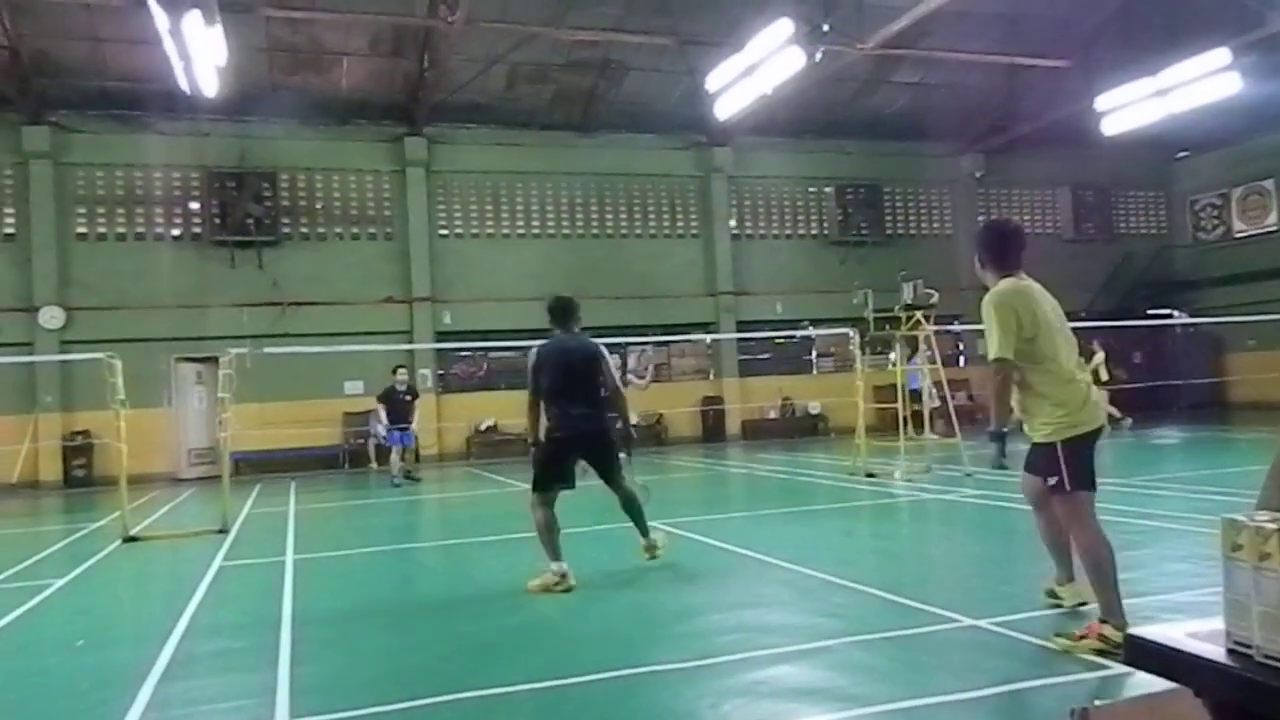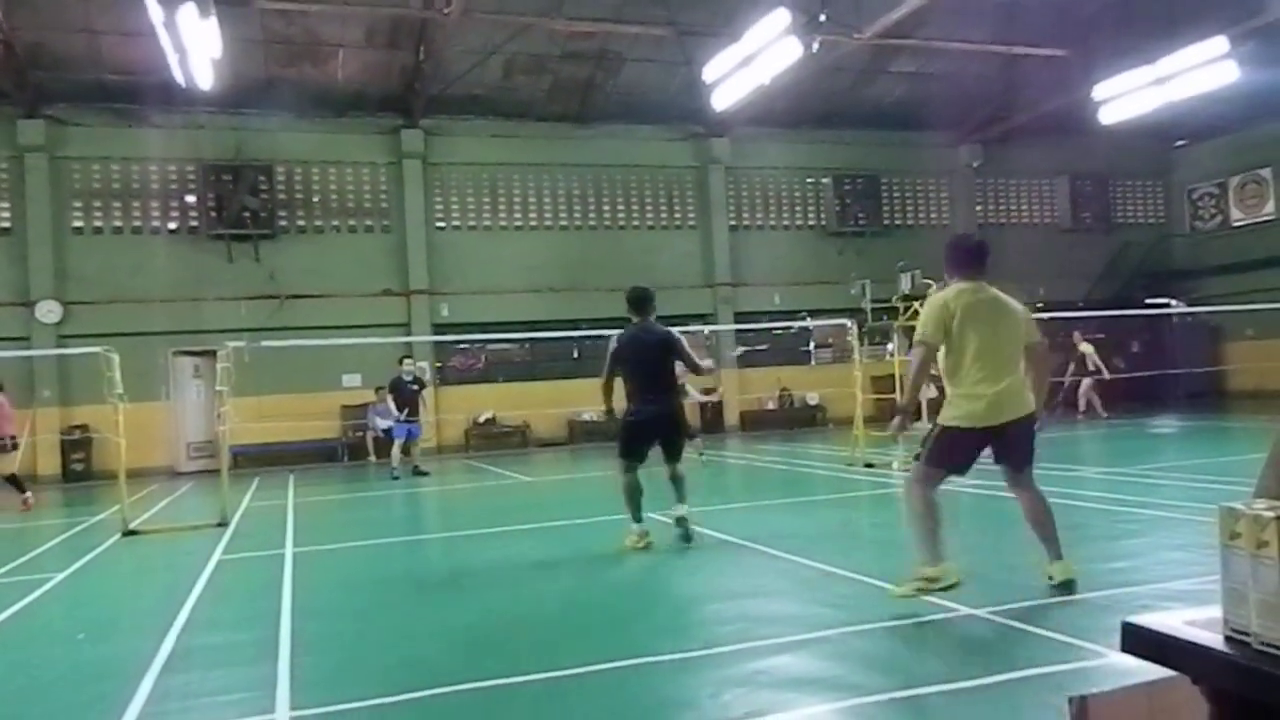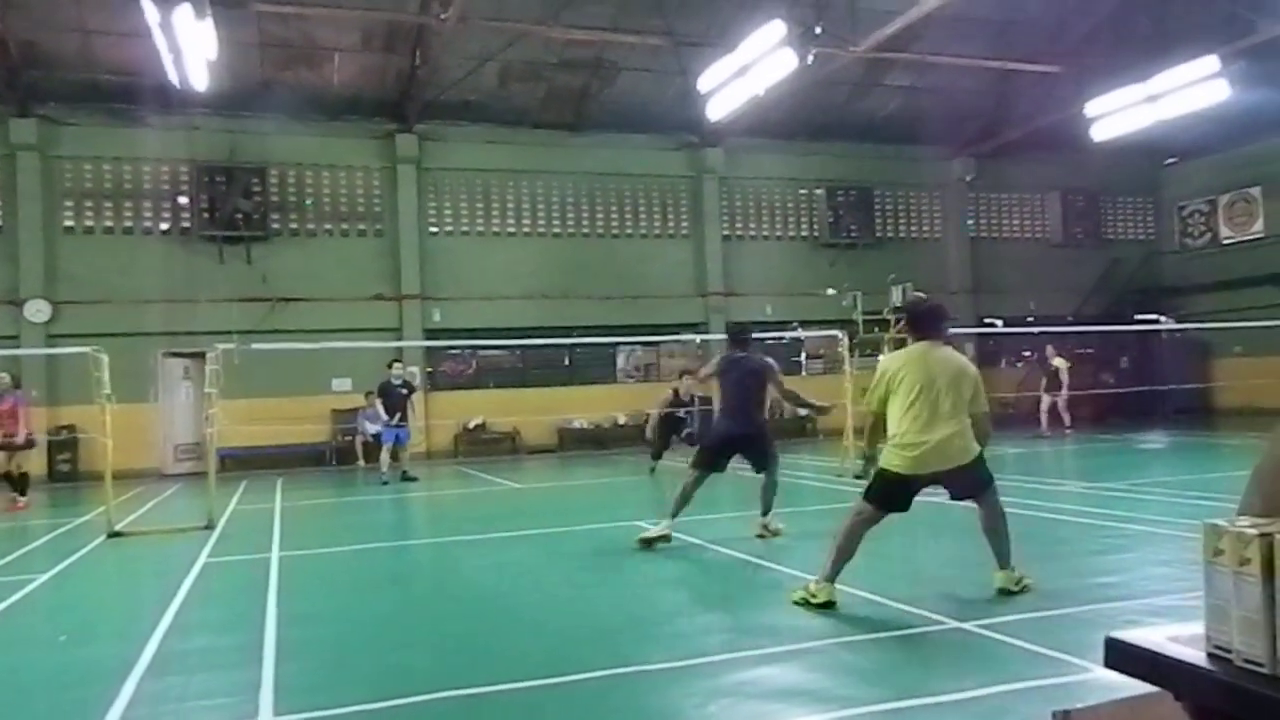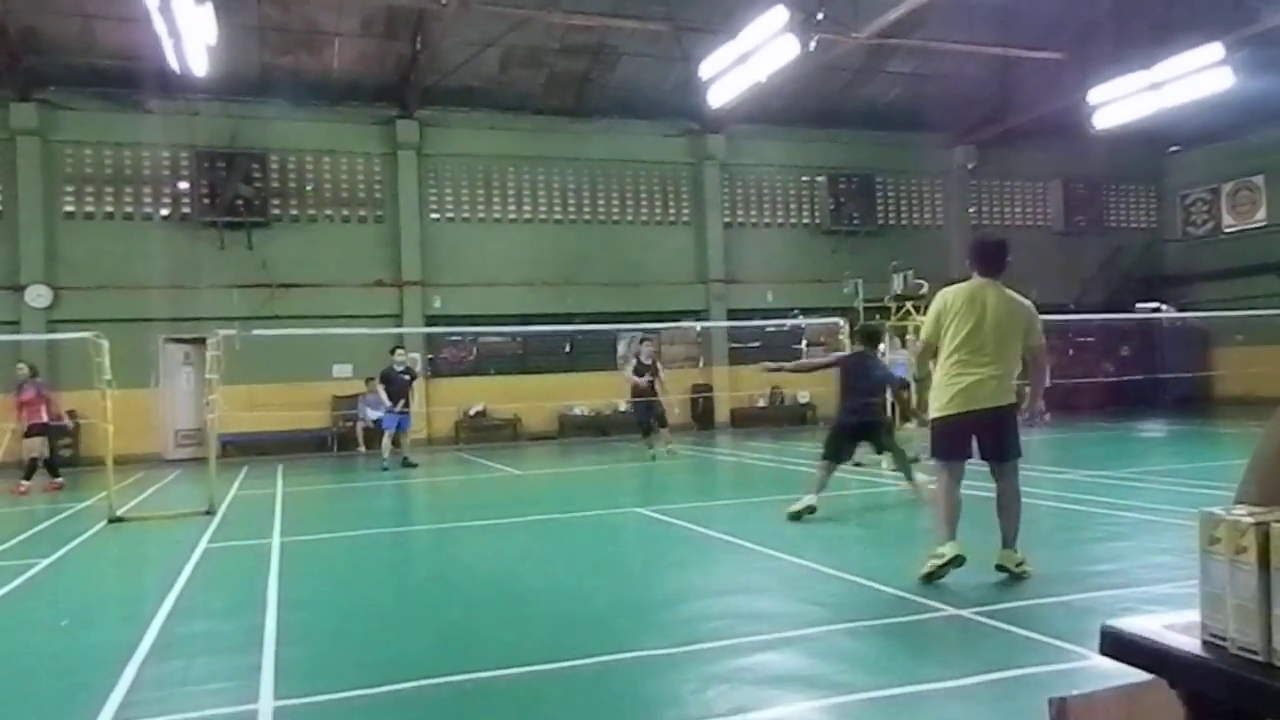
dt=0.4s
person 1, frame 1
left shoulder: (998, 299)
right shoulder: (1033, 292)
left elbow: (1001, 370)
left wrist: (997, 428)
right wrist: (1007, 411)
left hip: (1060, 421)
right hip: (1070, 415)
left knee: (1074, 517)
right knee: (1035, 492)
left ankle: (1112, 627)
right ankle: (1068, 583)
person 1, frame 2
left shoulder: (941, 303)
right shoulder: (1013, 307)
left elbow: (923, 358)
right elbow: (1040, 361)
left wrist: (905, 408)
right wrist: (1035, 404)
left hip: (968, 413)
right hip: (1017, 409)
left knee: (918, 483)
right knee: (1023, 485)
left ankle: (934, 568)
right ankle: (1059, 566)
person 1, frame 3
left shoulder: (892, 363)
right shoulder: (965, 367)
left elbow: (874, 419)
right elbow: (983, 427)
left wrist: (869, 455)
right wrist: (973, 451)
left hip: (905, 458)
right hip: (958, 452)
left knee: (860, 518)
right knee: (990, 501)
left ankle: (823, 585)
right ankle: (1007, 574)
person 1, frame 4
left shoulder: (947, 296)
right shoulder: (1022, 308)
left elbow: (924, 350)
right elbow: (1037, 364)
left wrist: (928, 378)
right wrist: (1034, 401)
left hip: (949, 399)
right hip: (998, 400)
left knee: (948, 477)
right knee: (1007, 478)
left ankle: (947, 546)
right ankle: (1009, 553)
person 2, frame 1
left shoulder: (539, 354)
right shoulder: (595, 349)
left elbow: (534, 400)
right elbow: (615, 390)
left wrist: (535, 438)
right wrist: (627, 425)
left hip: (560, 432)
right hip: (597, 429)
left knee: (541, 502)
right knee: (620, 485)
left ankle: (558, 570)
right ankle: (649, 541)
person 2, frame 2
left shoulder: (619, 341)
right shoulder: (669, 337)
left elbow: (607, 381)
right elbow: (696, 368)
left wrist: (608, 407)
right wrist: (709, 366)
left hip: (638, 414)
right hip: (670, 412)
left knee: (628, 469)
right knee: (673, 465)
left ankle: (639, 530)
right ankle: (681, 512)
person 2, frame 3
left shoulder: (722, 362)
right shoulder: (765, 364)
left elbow: (700, 377)
right elbow: (786, 395)
right wrist: (816, 406)
left hip: (723, 431)
right hip: (755, 432)
left knee: (695, 477)
right knee: (771, 471)
left ankle: (667, 525)
right ankle: (765, 521)
person 2, frame 4
left shoulder: (845, 358)
right shoulder: (884, 369)
left elbow: (810, 365)
left wrist: (778, 367)
left hip: (848, 421)
right hip: (876, 420)
left knee: (827, 463)
right knee: (894, 448)
right ankle: (911, 484)
